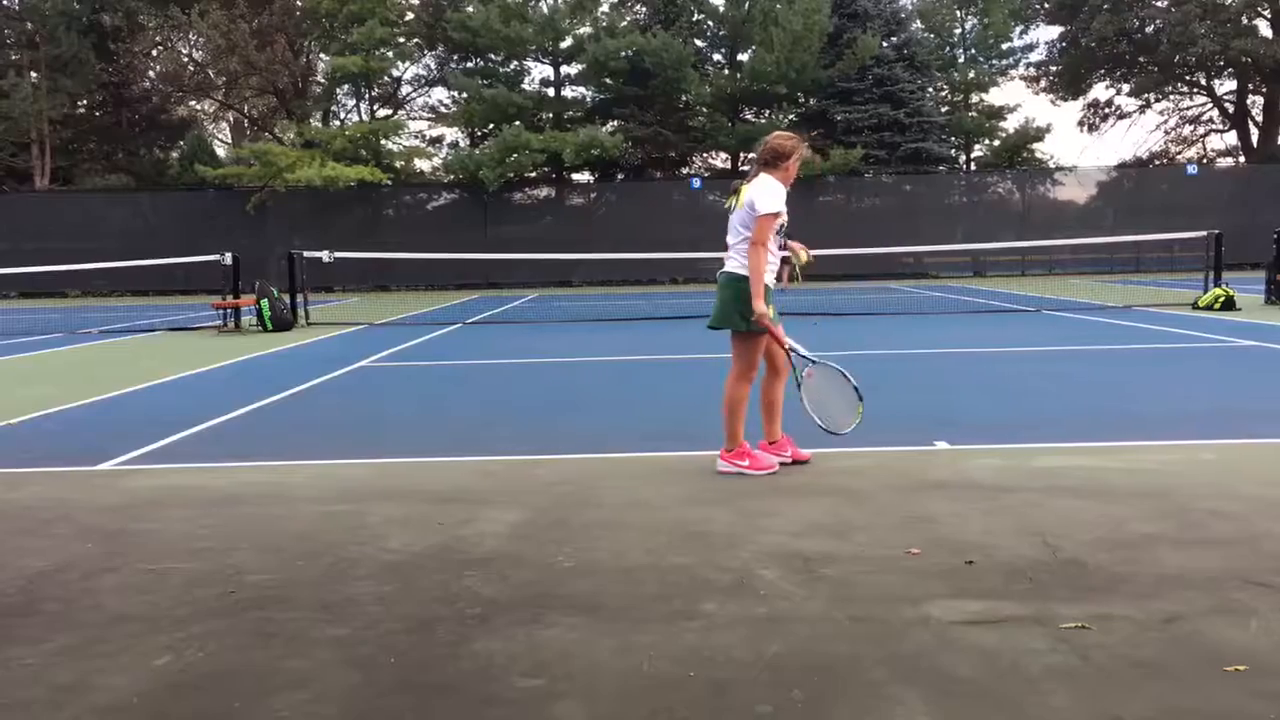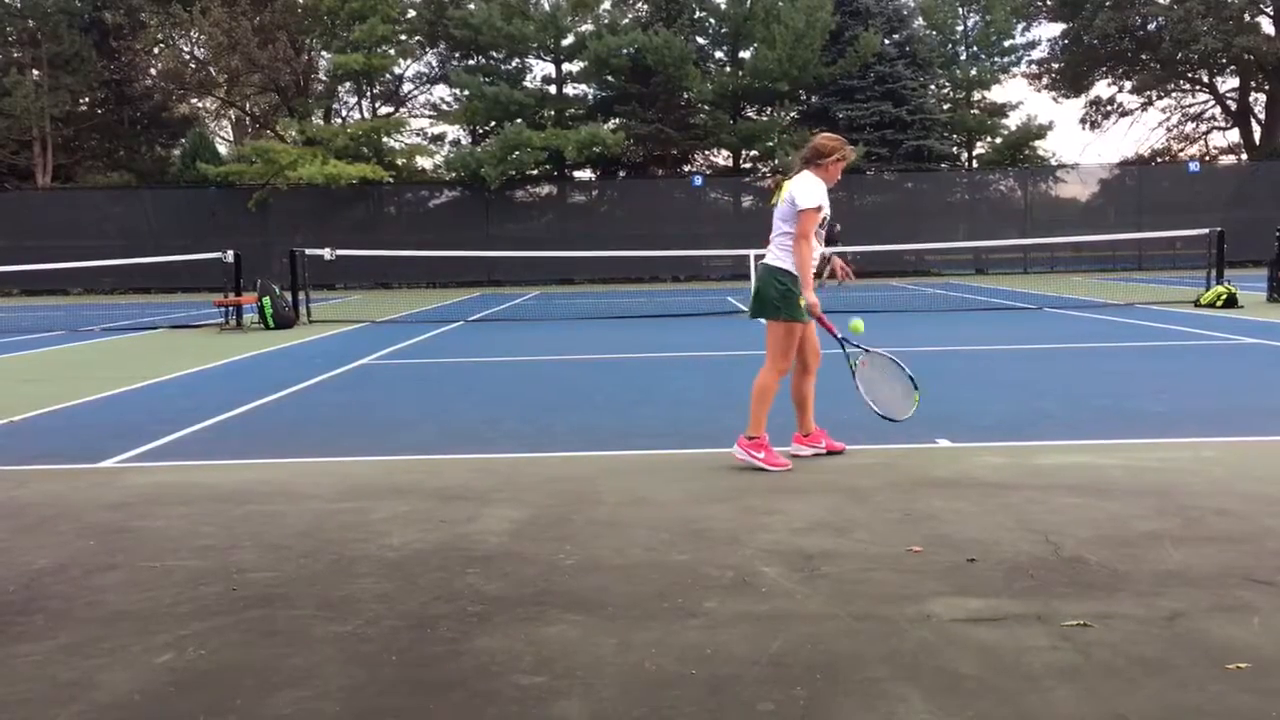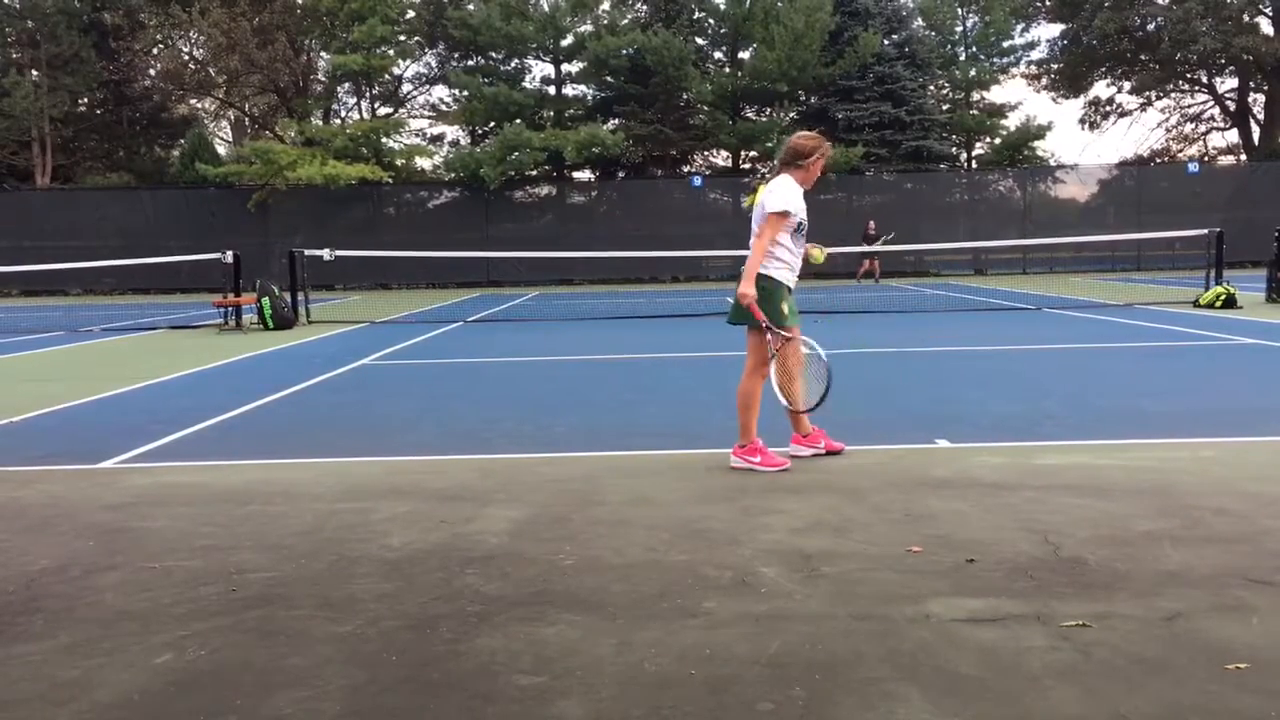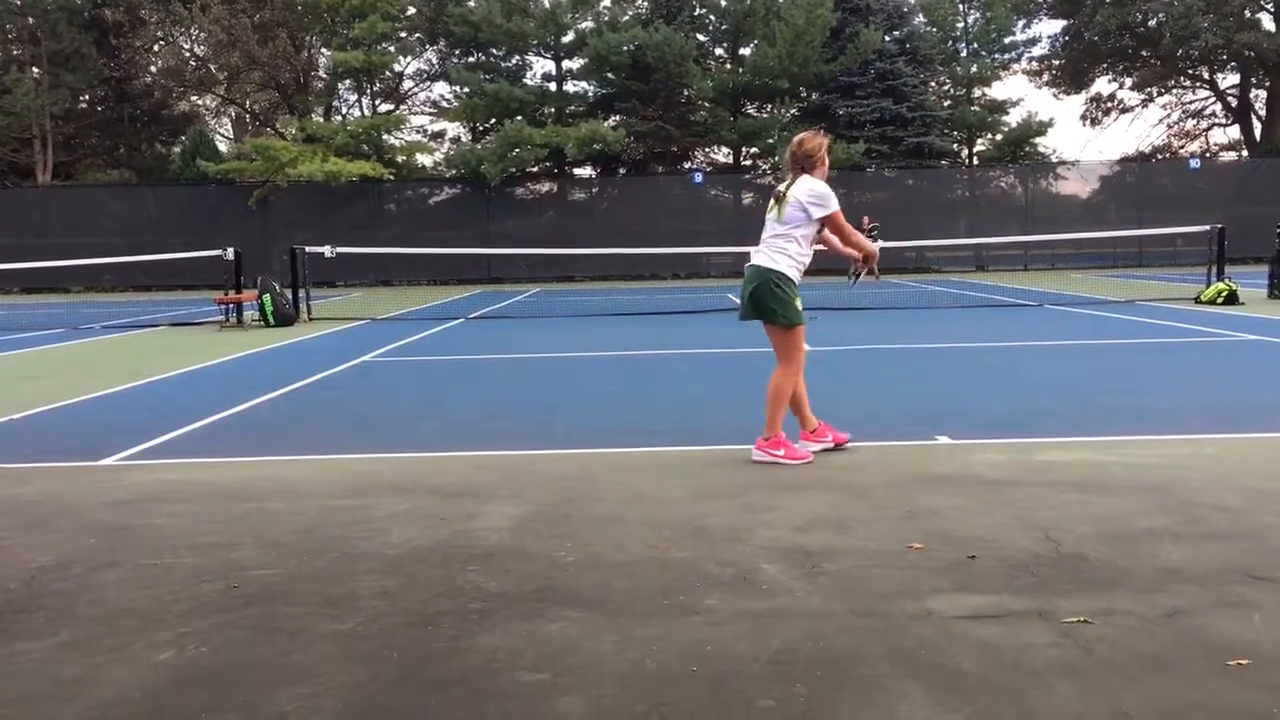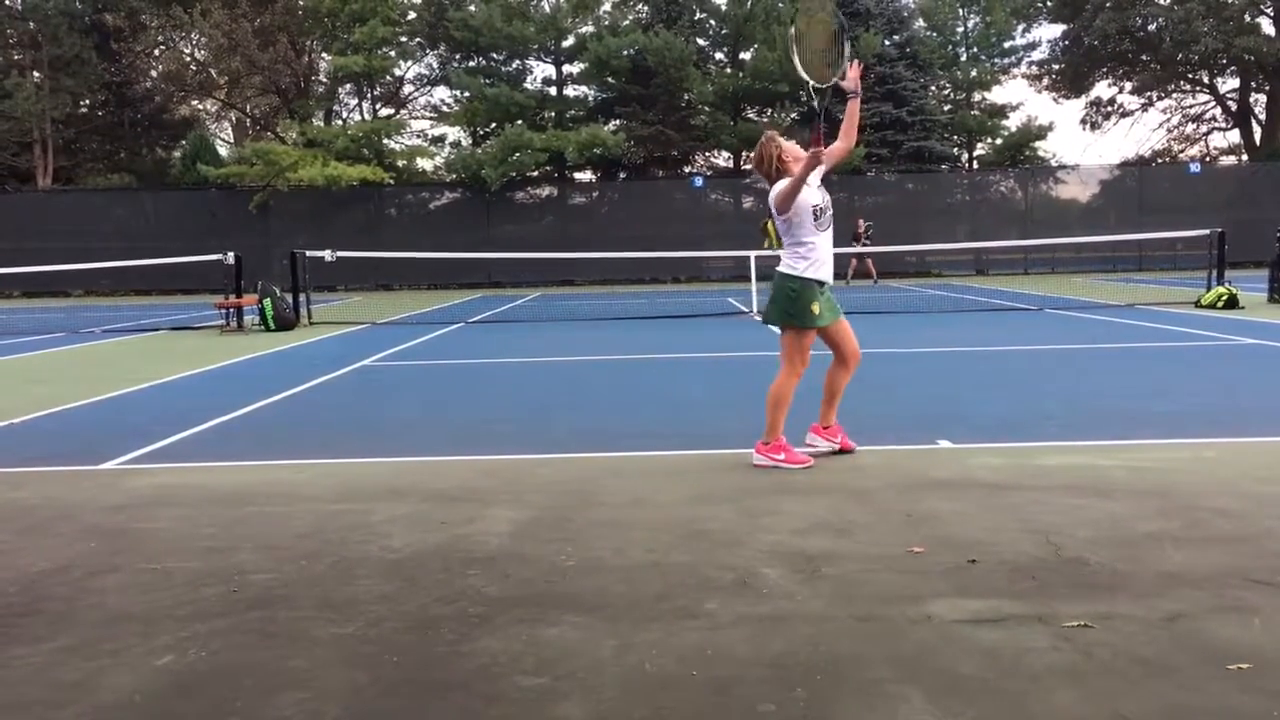
dt=1s
person 1, frame 1
left shoulder: (754, 187)
right shoulder: (771, 189)
right elbow: (756, 244)
left wrist: (784, 246)
right wrist: (757, 298)
left hip: (750, 289)
right hip: (748, 289)
left knee: (780, 363)
right knee: (745, 372)
left ankle: (773, 442)
right ankle: (733, 452)
person 1, frame 2
left shoulder: (801, 184)
right shoulder: (812, 185)
right elbow: (802, 239)
left wrist: (829, 259)
right wrist: (807, 290)
left hip: (786, 280)
right hip: (784, 281)
left knee: (809, 359)
right knee: (778, 363)
left ankle: (807, 435)
right ankle: (752, 442)
person 1, frame 3
left shoulder: (786, 188)
right shoulder: (785, 188)
right elbow: (762, 237)
left wrist: (802, 249)
right wrist: (748, 281)
left hip: (778, 286)
right hip: (767, 284)
right knee: (759, 367)
left ankle: (804, 436)
right ankle: (746, 448)
person 1, frame 4
left shoulder: (793, 188)
right shoulder: (816, 189)
left elbow: (823, 233)
right elbow: (846, 234)
left wrist: (855, 254)
right wrist: (871, 252)
left hip: (766, 276)
right hip: (775, 279)
left knee: (794, 361)
right knee: (790, 363)
left ankle: (812, 431)
right ankle: (770, 442)
person 1, frame 5
left shoulder: (812, 173)
right shoulder: (786, 188)
left elbow: (846, 142)
right elbow: (781, 206)
left wrist: (853, 94)
right wrist: (801, 175)
left hip: (818, 285)
right hip: (798, 285)
left knee: (849, 354)
right knee: (794, 367)
left ankle: (825, 428)
right ankle: (769, 446)
